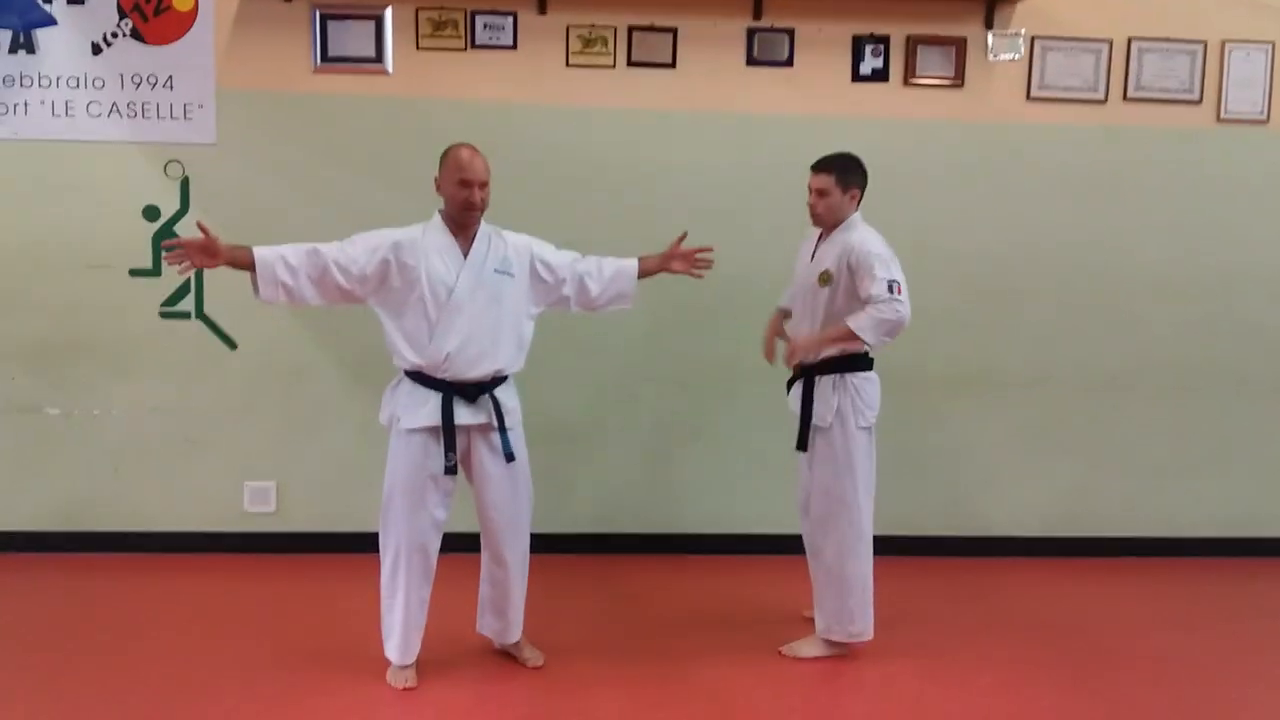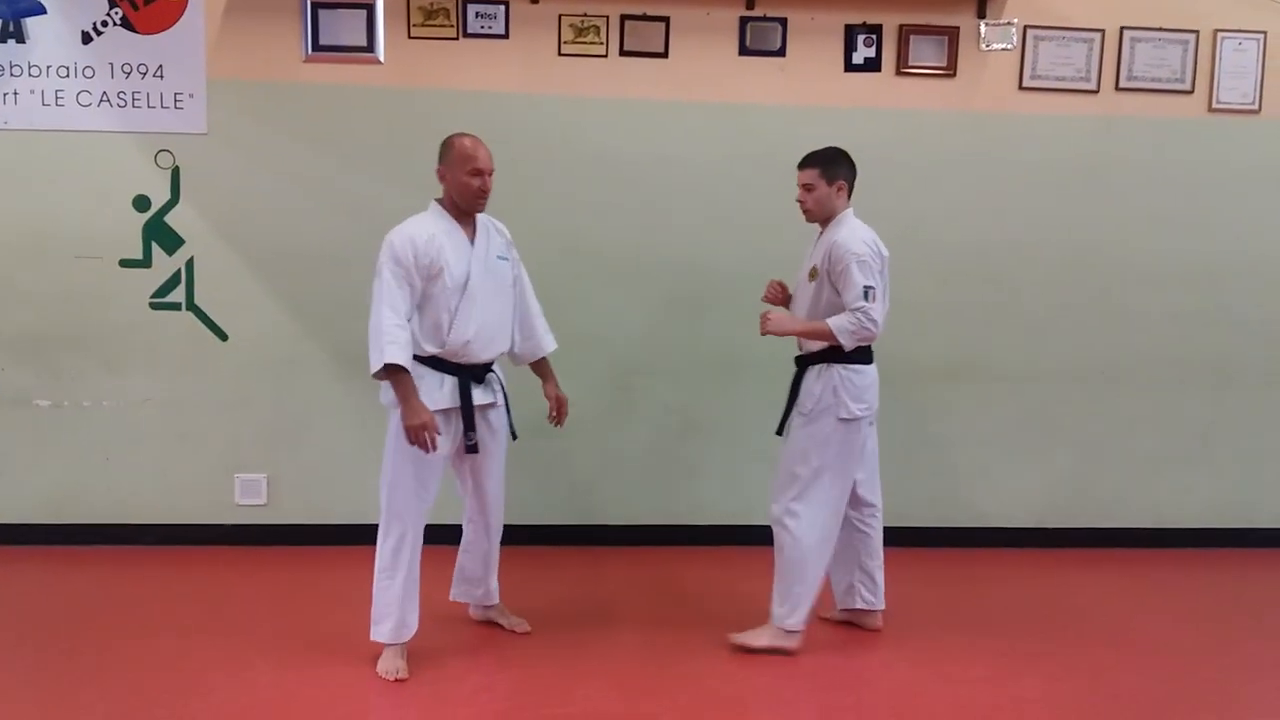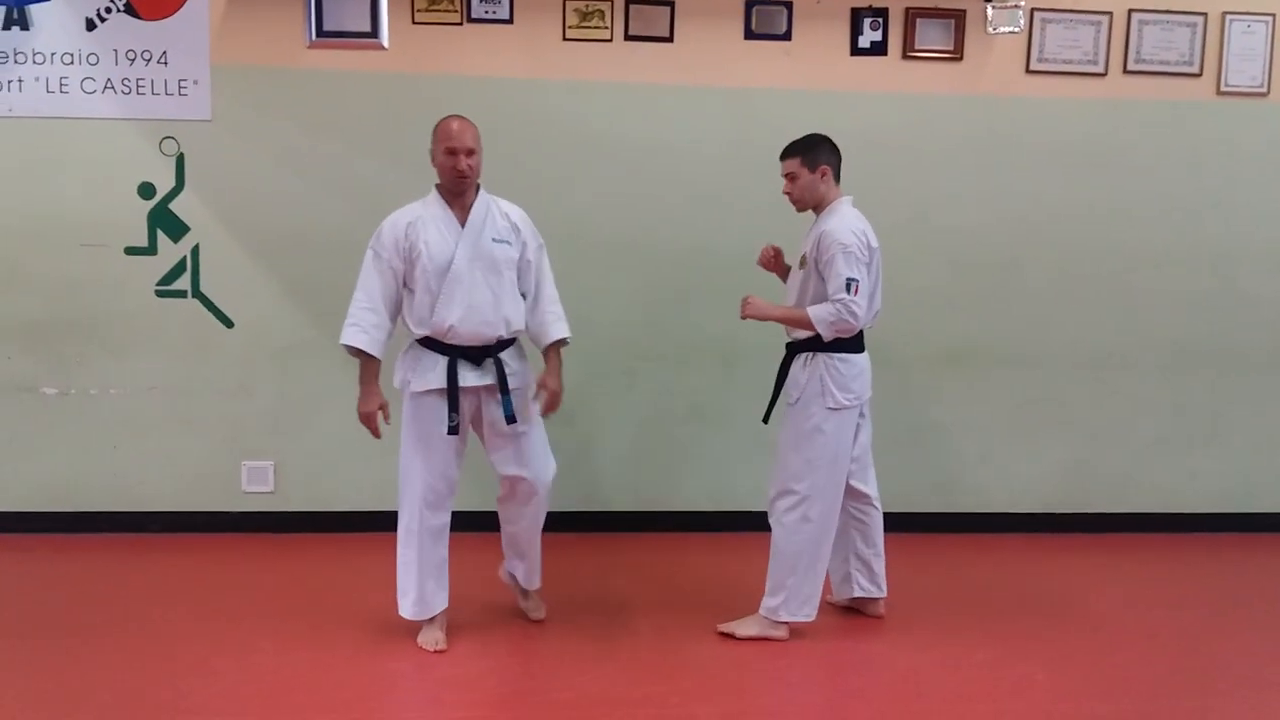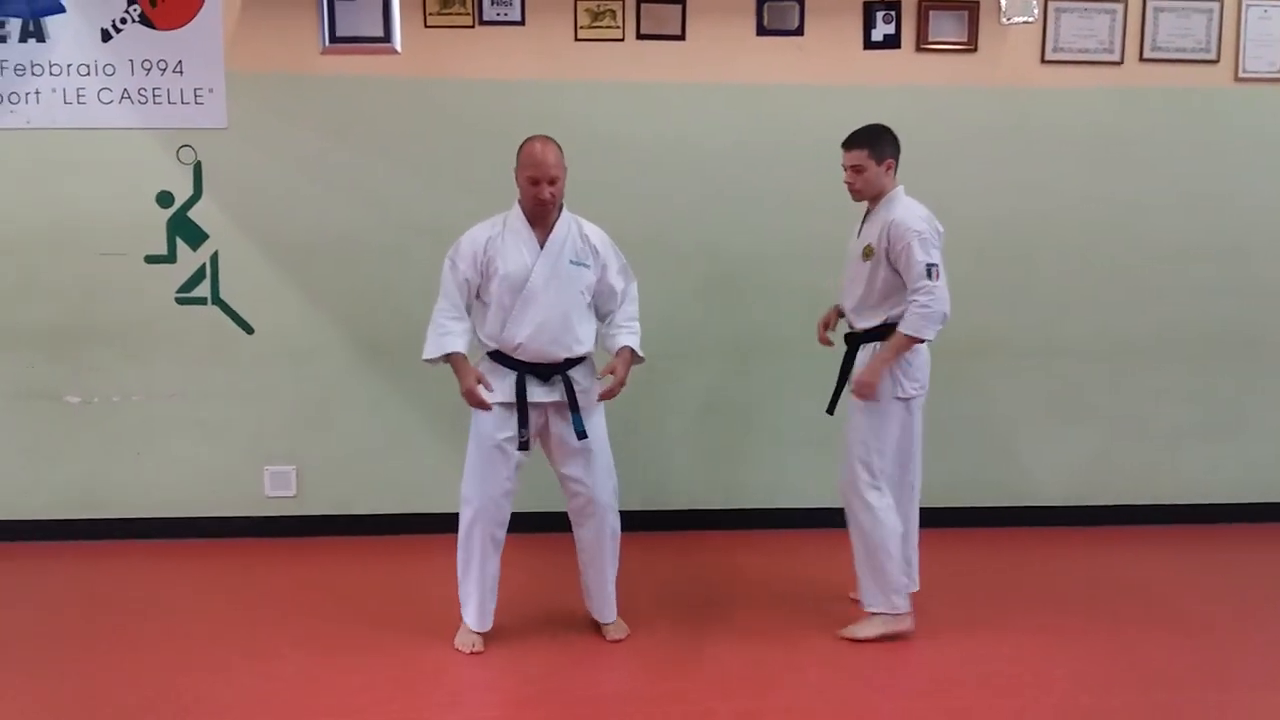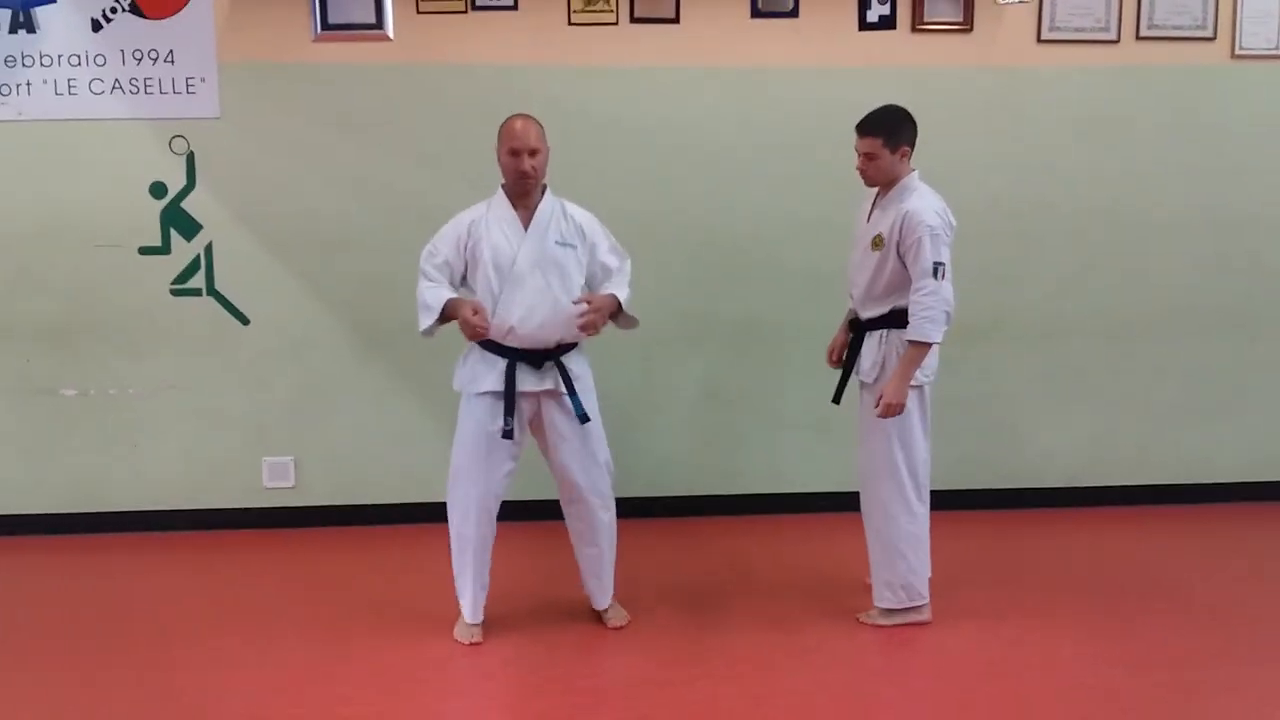
dt=1s
person 1, frame 1
left shoulder: (521, 253)
right shoulder: (397, 250)
left elbow: (587, 275)
right elbow: (317, 265)
left wrist: (661, 263)
right wrist: (225, 256)
left hip: (493, 409)
right hip: (424, 410)
left knee: (509, 527)
right knee: (410, 532)
left ankle: (507, 632)
right ankle: (402, 653)
person 1, frame 2
left shoulder: (498, 236)
right shoulder: (410, 239)
left elbow: (522, 313)
right elbow: (389, 325)
left wrist: (549, 380)
right wrist: (410, 403)
left hip: (485, 389)
right hip: (429, 390)
left knee: (488, 506)
right knee: (405, 512)
left ankle: (481, 598)
right ankle: (394, 636)
person 1, frame 3
left shoulder: (513, 220)
right shoulder: (403, 226)
left elbow: (541, 295)
right elbow: (373, 307)
left wrist: (552, 366)
right wrist: (369, 387)
left hip: (503, 369)
right hip: (435, 372)
left knee: (531, 477)
right knee: (427, 492)
left ankle: (524, 578)
right ankle: (430, 610)
person 1, frame 4
left shoulder: (592, 241)
right shoulder: (482, 241)
left elbow: (621, 306)
right elbow: (451, 308)
left wrist: (623, 358)
right wrist: (462, 368)
left hip: (575, 388)
right hip: (504, 388)
left knee: (597, 500)
right knee: (484, 502)
left ankle: (604, 608)
right ankle: (474, 616)
person 1, frame 5
left shoulder: (579, 222)
right shoulder: (470, 224)
left elbow: (617, 275)
right elbow: (430, 279)
left wrist: (610, 304)
right wrist: (458, 309)
left hip: (564, 374)
right hip: (493, 374)
left knee: (591, 487)
right knee: (474, 492)
left ankle: (603, 594)
right ankle: (470, 608)
person 2, frame 1
left shoulder: (863, 247)
right shoulder: (817, 240)
left elbow: (892, 312)
left wrist: (819, 339)
right wrist: (776, 323)
left hip: (844, 388)
right hip: (815, 386)
left knee: (840, 509)
right knee: (818, 506)
left ankle: (841, 629)
right ankle: (840, 607)
person 2, frame 2
left shoulder: (851, 243)
right shoulder: (833, 239)
left elbow: (865, 321)
left wrist: (792, 325)
right wrist: (791, 301)
left hip: (836, 382)
right hip: (839, 380)
left knee: (799, 503)
right knee: (855, 497)
left ankle: (786, 623)
right ankle: (864, 604)
person 2, frame 3
left shoulder: (839, 232)
right shoulder: (835, 226)
left elbow: (846, 314)
left wrist: (771, 311)
right wrist: (784, 270)
left hip: (826, 372)
right hip: (838, 369)
left knee: (802, 493)
right knee: (852, 485)
left ankle: (779, 614)
right ankle: (865, 591)
person 2, frame 4
left shoulder: (907, 221)
right shoulder: (876, 216)
left elbow: (931, 304)
left wrist: (878, 363)
right wrist: (839, 310)
left hip: (891, 366)
right hip: (875, 359)
left knee: (867, 483)
right knee: (893, 480)
left ankle: (890, 607)
right ankle: (893, 585)
person 2, frame 5
left shoulder: (921, 213)
right shoulder: (877, 201)
left elbow: (932, 304)
left wrist: (900, 379)
right wrist: (846, 330)
left hip: (898, 351)
right hip: (875, 345)
left knee: (892, 474)
right knee: (896, 469)
left ankle: (907, 598)
right ankle: (905, 572)
